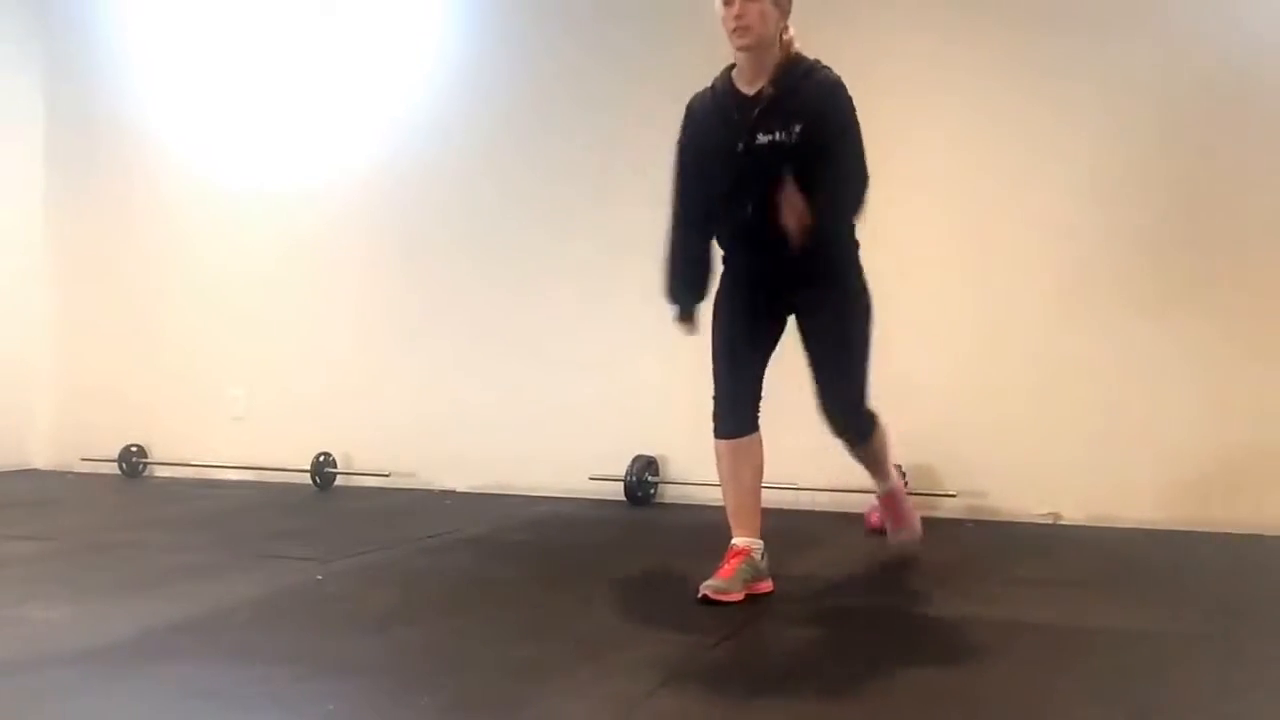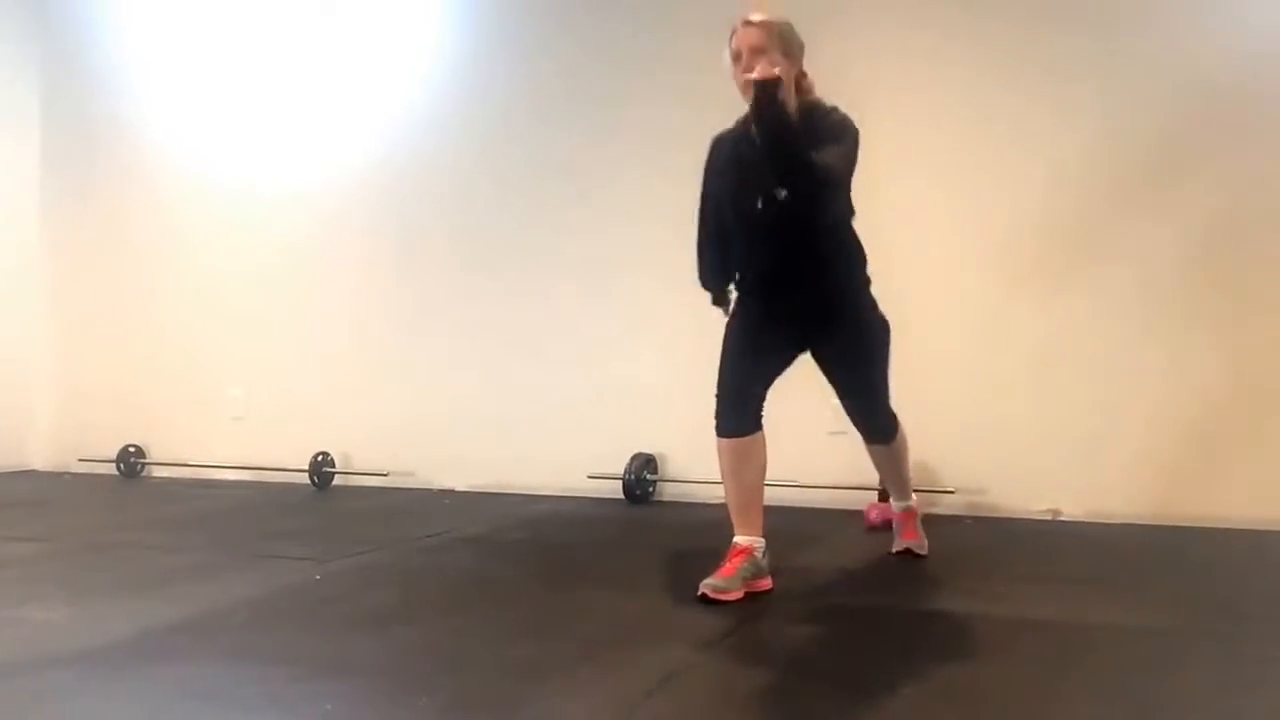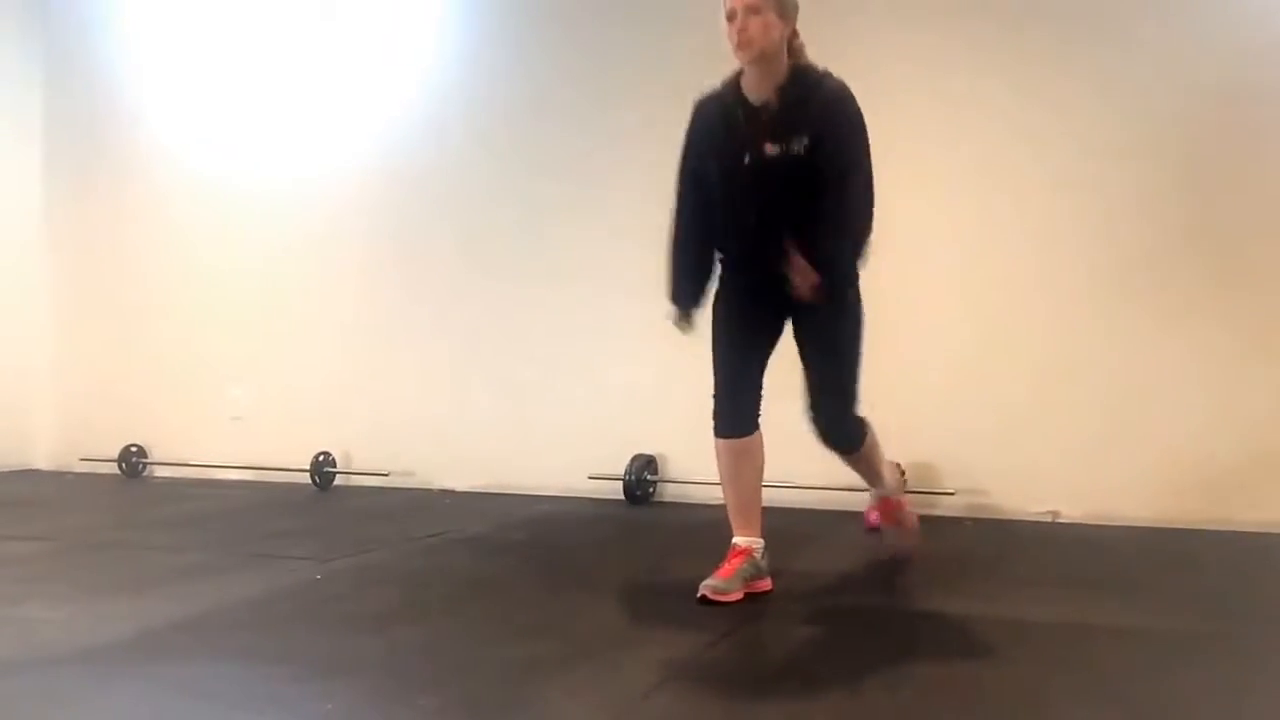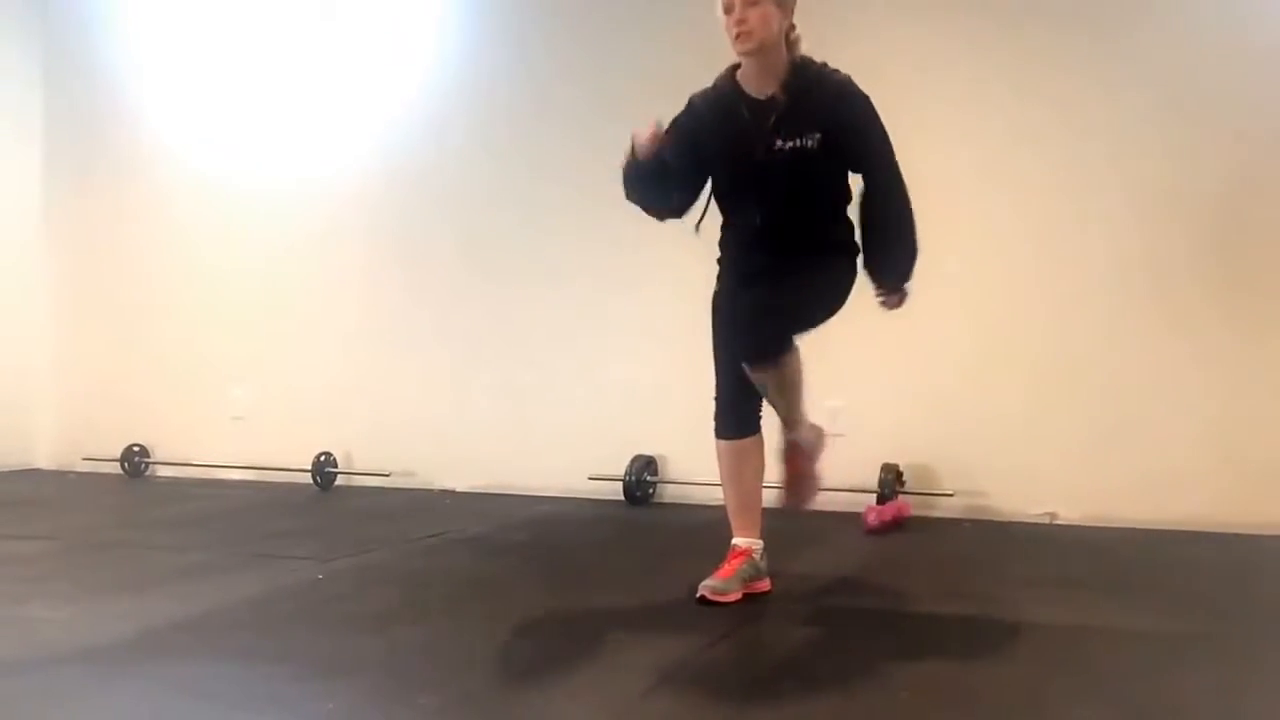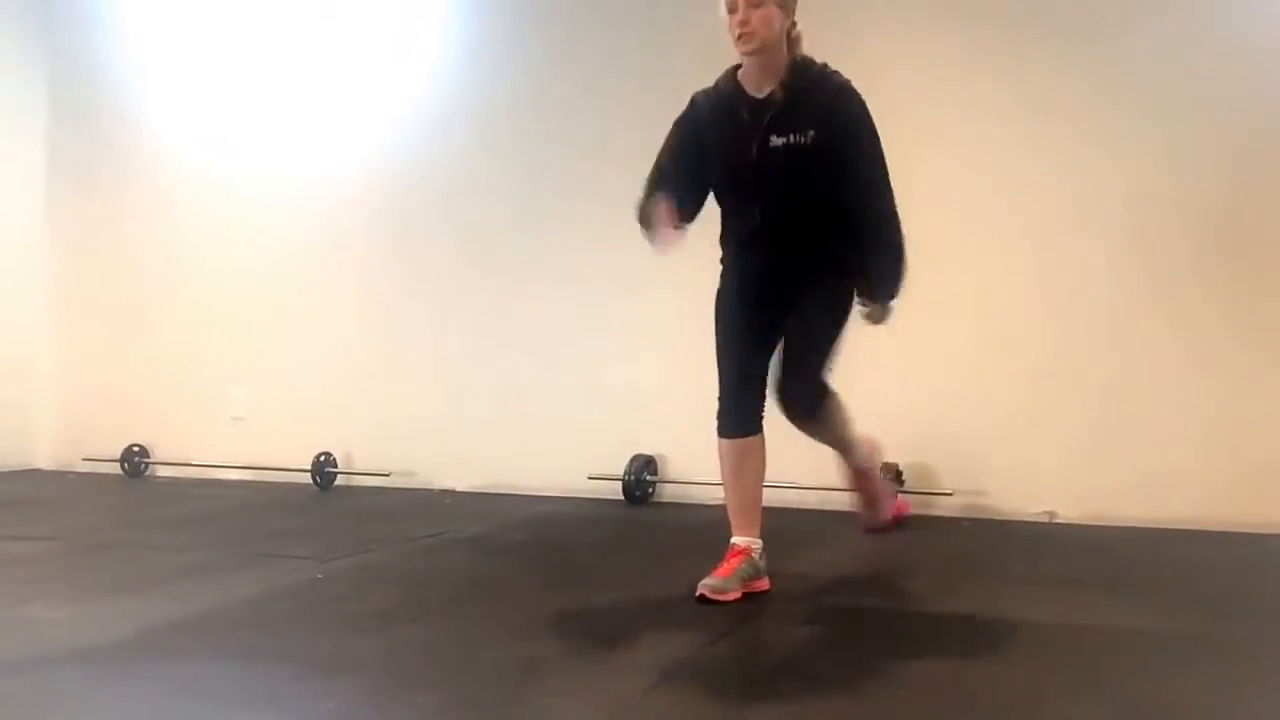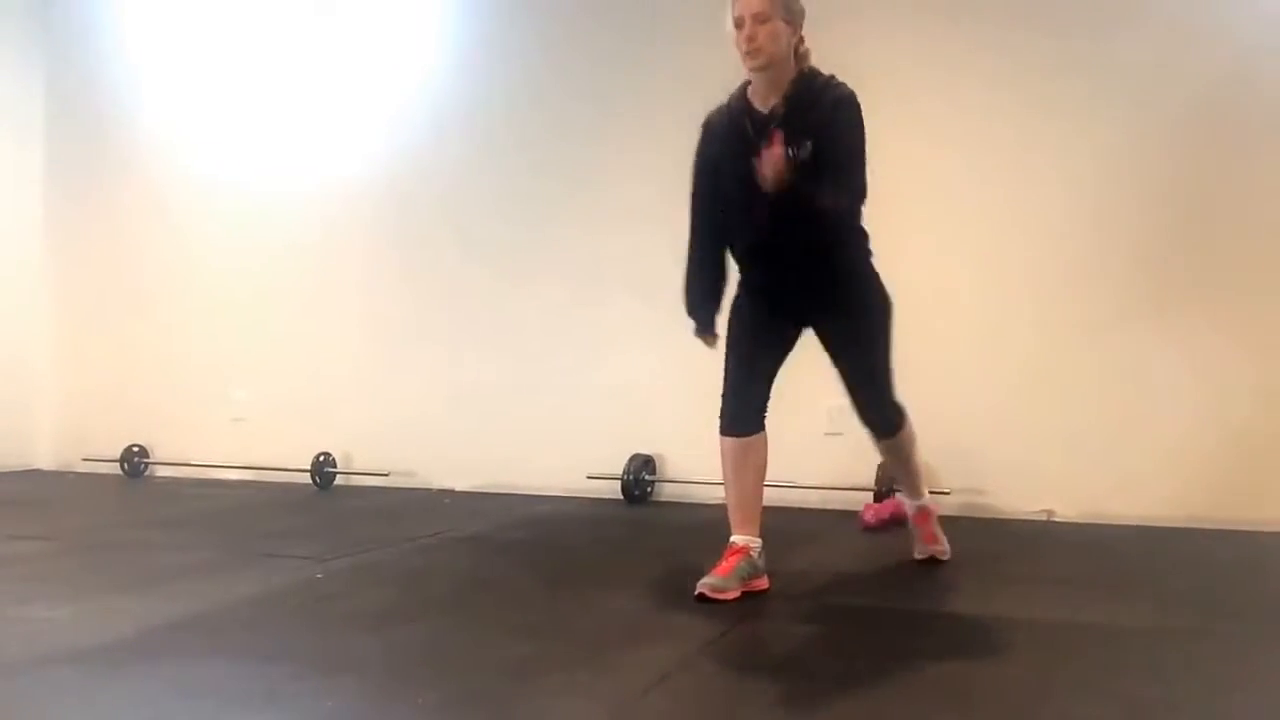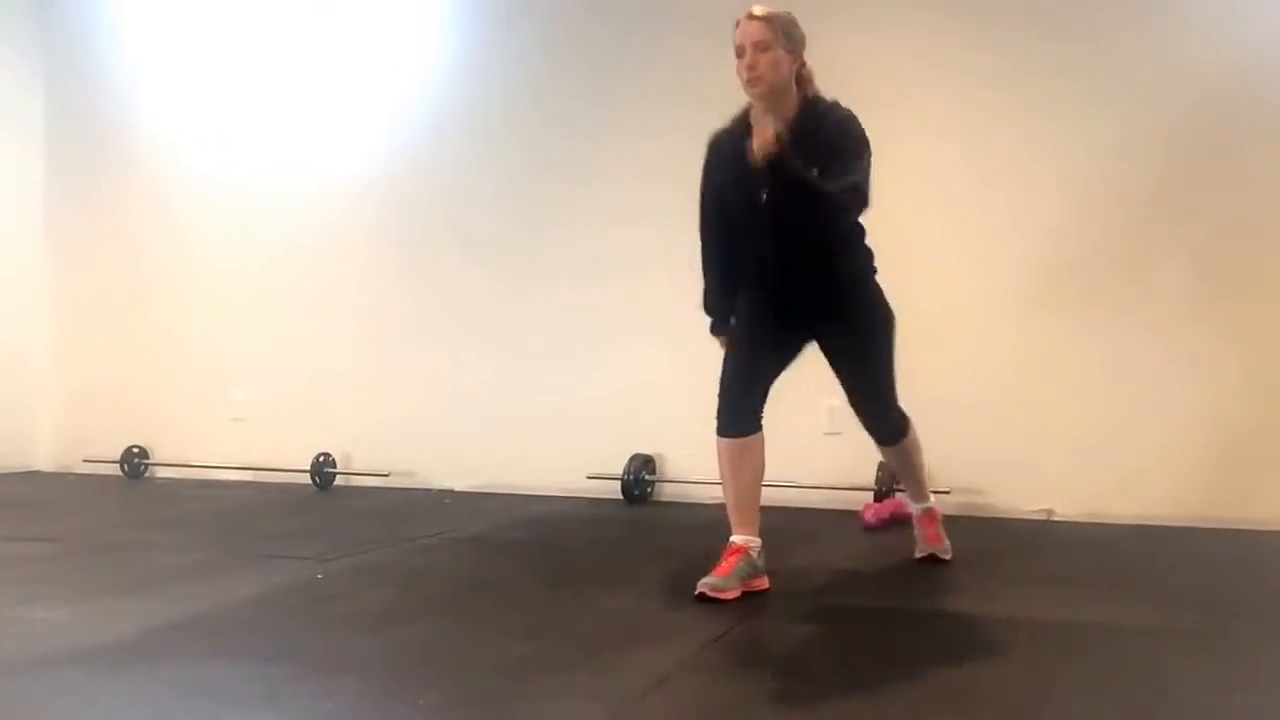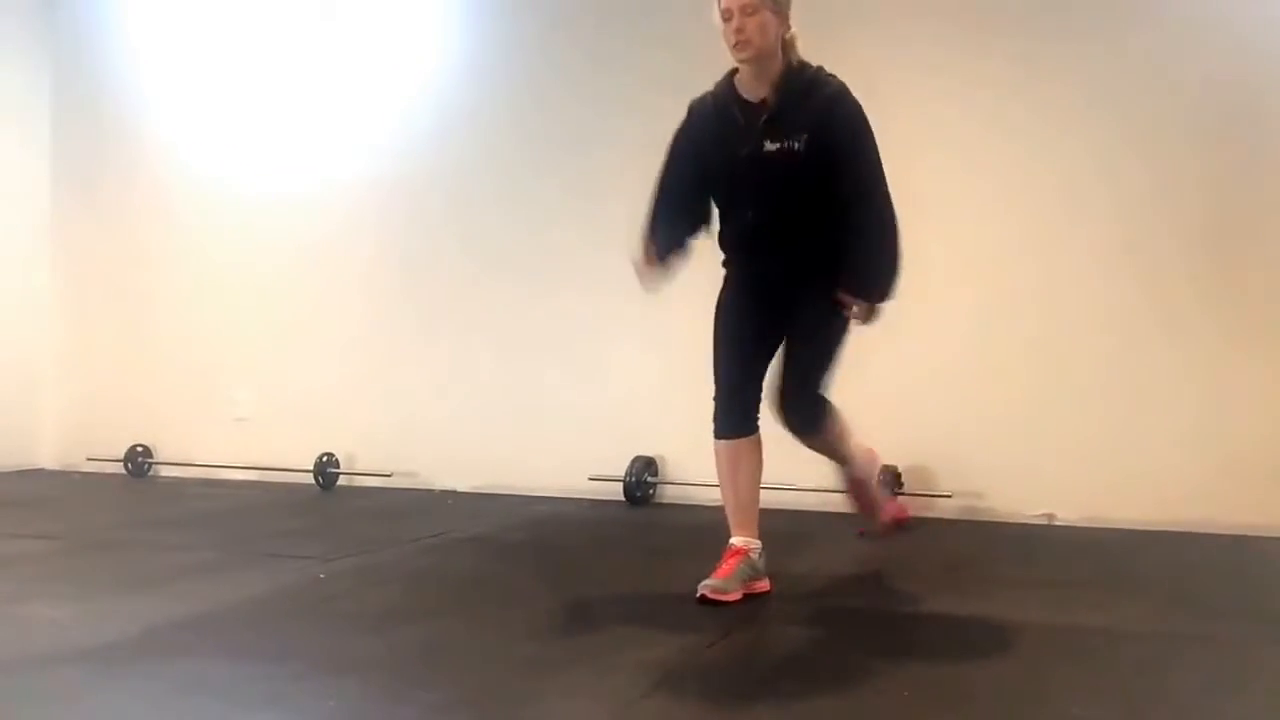
dt=0.2s
person 1, frame 1
left shoulder: (820, 90)
right shoulder: (706, 109)
left elbow: (849, 180)
right elbow: (693, 205)
left wrist: (812, 214)
right wrist: (686, 291)
left hip: (826, 272)
right hip: (750, 275)
left knee: (845, 410)
right knee: (732, 404)
left ankle: (889, 485)
right ankle: (746, 554)
person 1, frame 2
left shoulder: (830, 130)
right shoulder: (727, 149)
left elbow: (817, 187)
right elbow: (715, 226)
left wrist: (774, 107)
right wrist: (717, 286)
left hip: (838, 305)
right hip: (764, 305)
left knee: (871, 416)
right knee: (735, 401)
left ankle: (904, 510)
right ankle: (749, 552)
person 1, frame 3
left shoulder: (828, 102)
right shoulder: (712, 115)
left elbow: (854, 200)
right elbow: (694, 209)
left wrist: (823, 268)
right wrist: (687, 291)
left hip: (823, 285)
right hip: (745, 283)
left knee: (834, 417)
right knee: (733, 404)
left ankle: (886, 489)
right ankle: (747, 553)
person 1, frame 4
left shoulder: (832, 96)
right shoulder: (709, 110)
left elbow: (882, 181)
right elbow: (667, 195)
left wrist: (892, 268)
right wrist: (645, 163)
left hip: (821, 264)
right hip: (745, 270)
left knee: (757, 331)
right knee: (734, 404)
left ankle: (799, 436)
right ankle: (747, 554)
person 1, frame 5
left shoulder: (830, 97)
right shoulder: (709, 109)
left elbow: (872, 192)
right elbow: (674, 185)
left wrist: (881, 279)
right wrist: (660, 212)
left hip: (826, 269)
right hip: (747, 271)
left knee: (797, 389)
right knee: (737, 403)
left ankle: (858, 457)
right ankle: (746, 554)
person 1, frame 6
left shoulder: (833, 105)
right shoulder: (723, 125)
left elbow: (846, 196)
right elbow: (708, 218)
left wrist: (789, 182)
right wrist: (702, 304)
left hip: (841, 283)
right hip: (764, 287)
left knee: (876, 406)
right knee: (740, 401)
left ankle: (919, 508)
right ankle: (745, 552)
person 1, frame 7
left shoulder: (836, 129)
right shoulder: (726, 148)
left elbow: (844, 203)
right elbow: (718, 236)
left wrist: (777, 162)
right wrist: (721, 313)
left hip: (845, 299)
right hip: (767, 302)
left knee: (880, 415)
right knee: (736, 402)
left ankle: (923, 510)
right ankle: (744, 551)
person 1, frame 8
left shoulder: (823, 100)
right shoulder: (705, 116)
left elbow: (867, 193)
right elbow: (681, 197)
left wrist: (872, 279)
right wrist: (657, 247)
left hip: (823, 279)
right hip: (749, 279)
left knee: (798, 400)
right knee: (731, 405)
left ankle: (859, 469)
right ankle: (744, 555)
